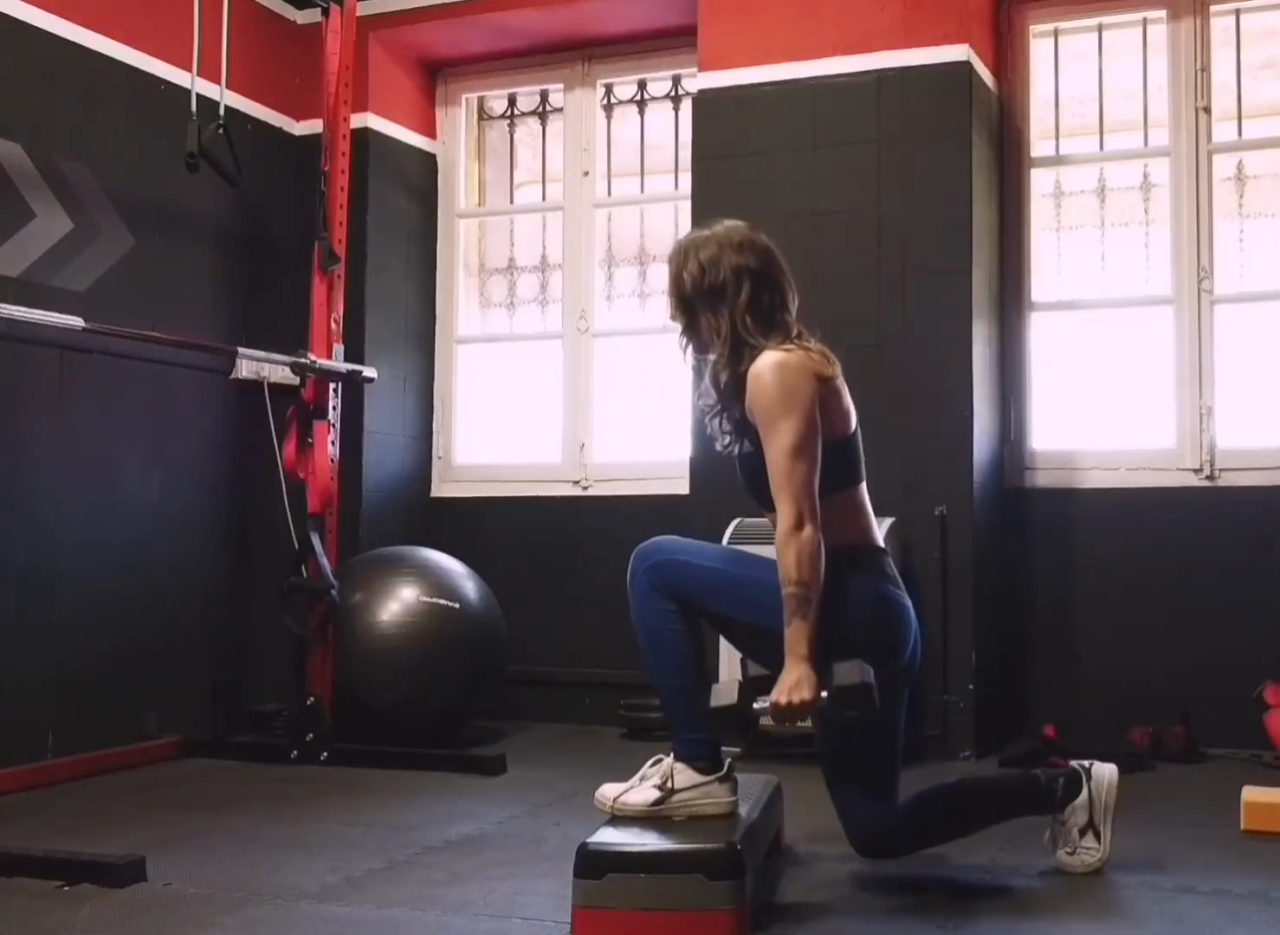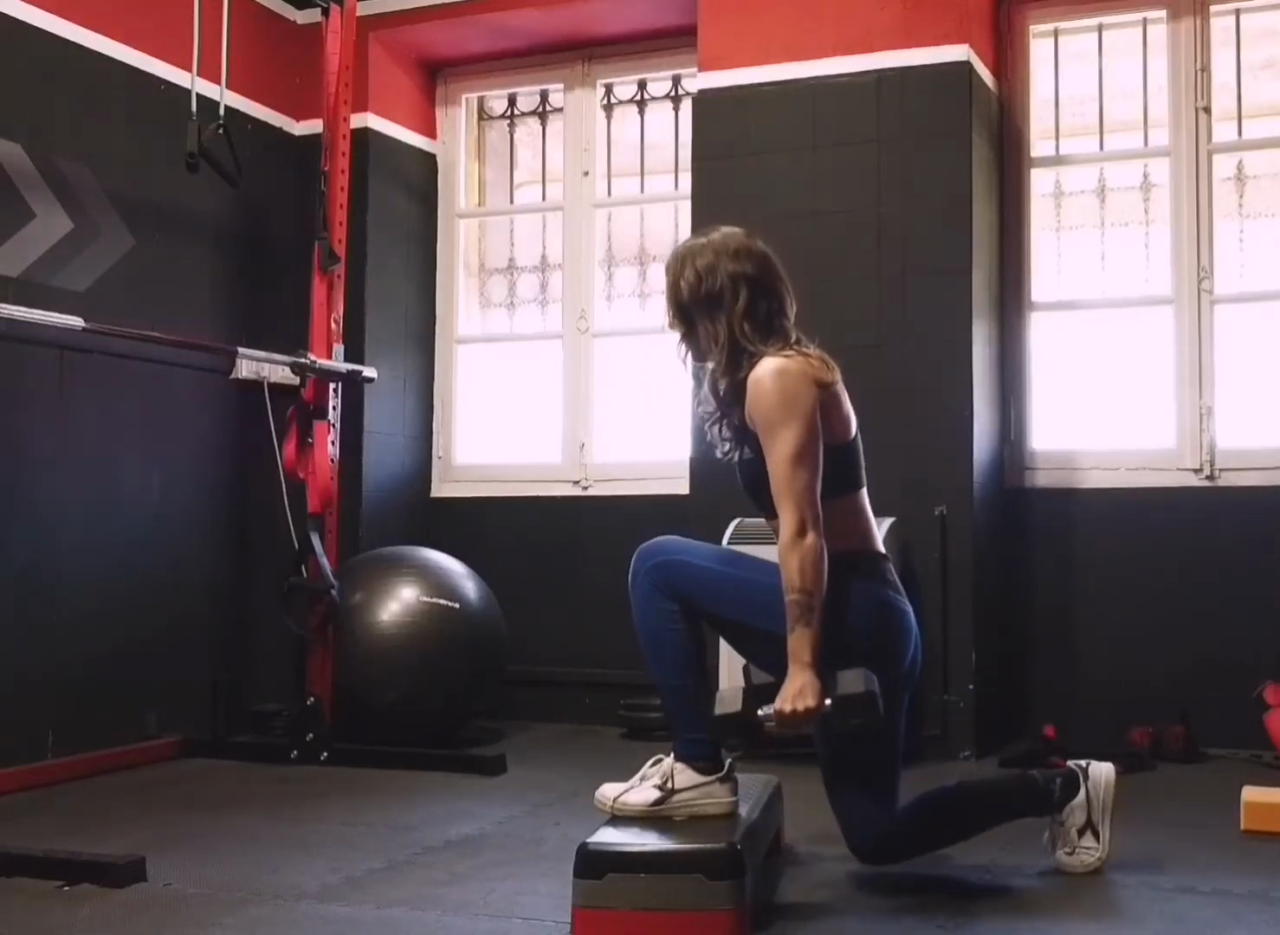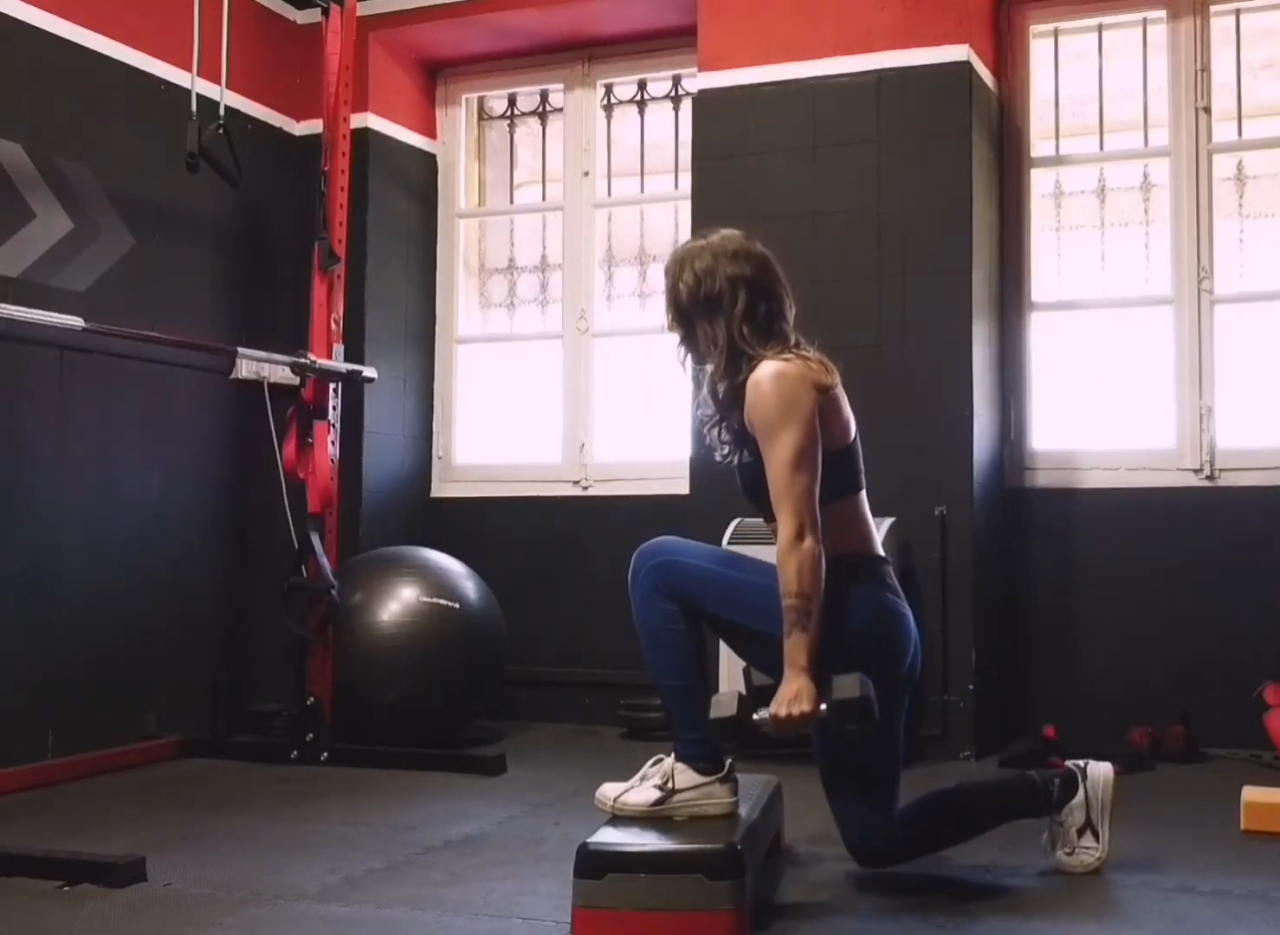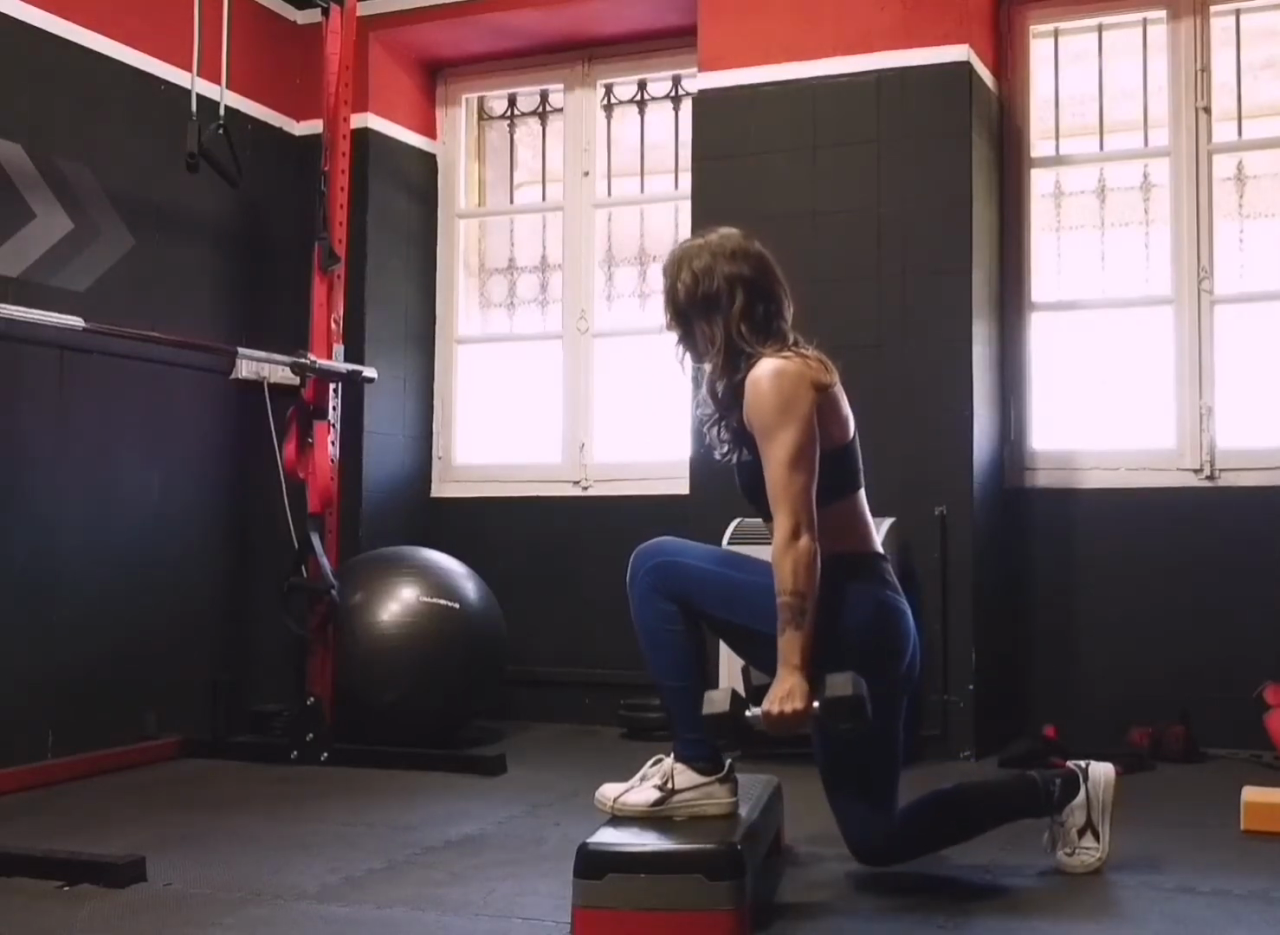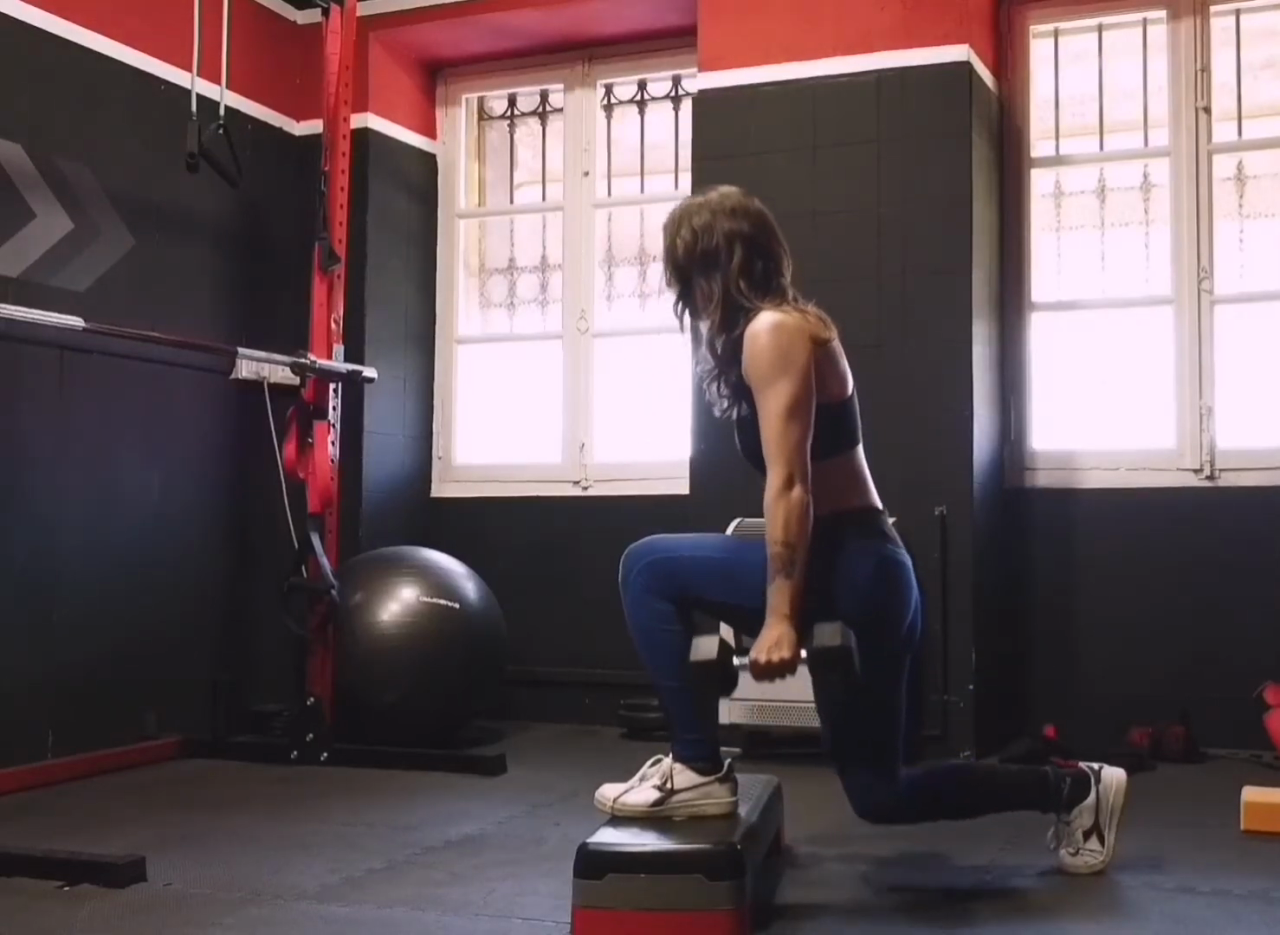
dt=0.2s
person 1, frame 1
left shoulder: (776, 369)
right shoulder: (789, 361)
left elbow: (799, 525)
left wrist: (798, 658)
left hip: (849, 607)
right hip: (860, 603)
left knee: (657, 569)
right knee: (878, 829)
left ankle: (697, 771)
right ankle: (1067, 788)
person 1, frame 2
left shoulder: (775, 376)
right shoulder: (786, 368)
left elbow: (802, 531)
left wrist: (802, 666)
left hip: (850, 611)
right hip: (860, 607)
left knee: (660, 568)
right knee: (877, 835)
left ankle: (697, 772)
right ankle: (1065, 788)
person 1, frame 3
left shoulder: (774, 379)
right shoulder: (786, 371)
left elbow: (800, 536)
left wrist: (797, 670)
left hip: (850, 616)
right hip: (859, 610)
left knee: (658, 568)
right knee: (876, 839)
left ankle: (697, 772)
right ankle: (1065, 789)
person 1, frame 4
left shoulder: (774, 377)
right shoulder: (785, 369)
left elbow: (797, 537)
left wrist: (789, 669)
left hip: (848, 613)
right hip: (858, 610)
left knee: (657, 568)
right knee: (876, 836)
left ankle: (698, 772)
right ankle: (1066, 788)
person 1, frame 5
left shoulder: (772, 330)
right shoulder: (785, 324)
left elbow: (790, 488)
left wrist: (779, 618)
left hip: (848, 570)
right hip: (861, 567)
left knee: (650, 571)
right knee: (880, 793)
left ankle: (698, 774)
right ankle: (1075, 789)
